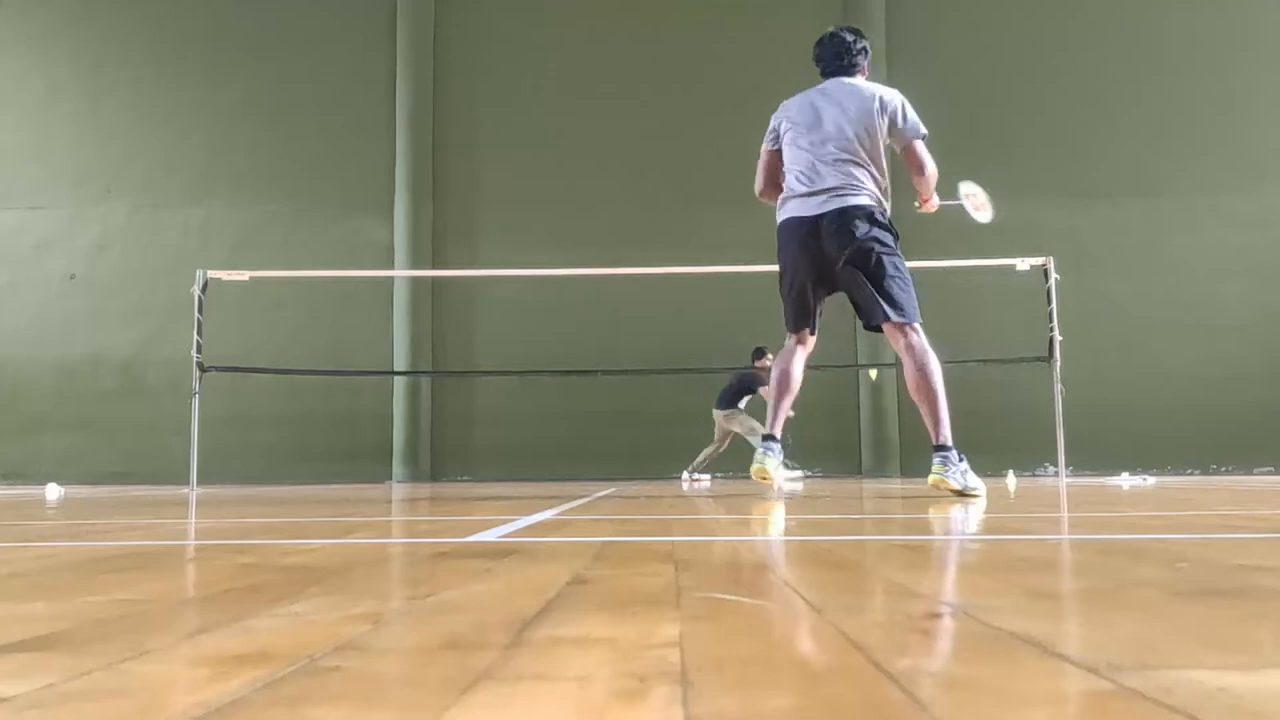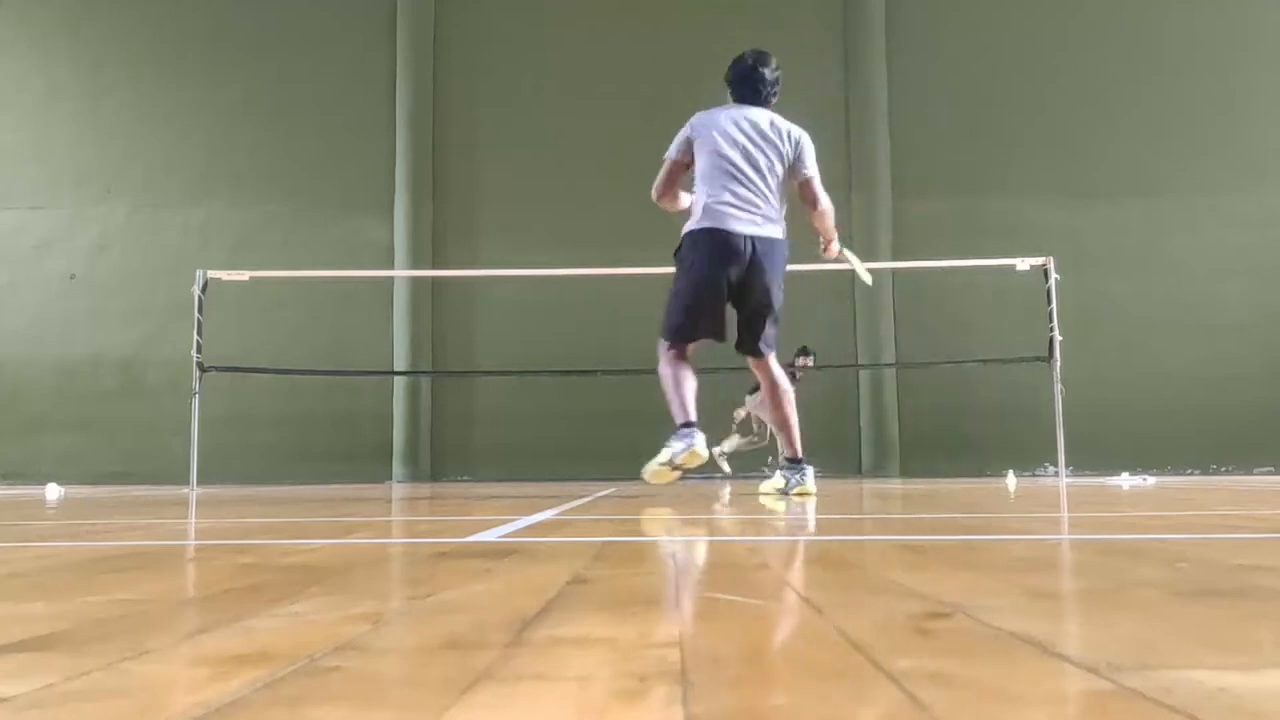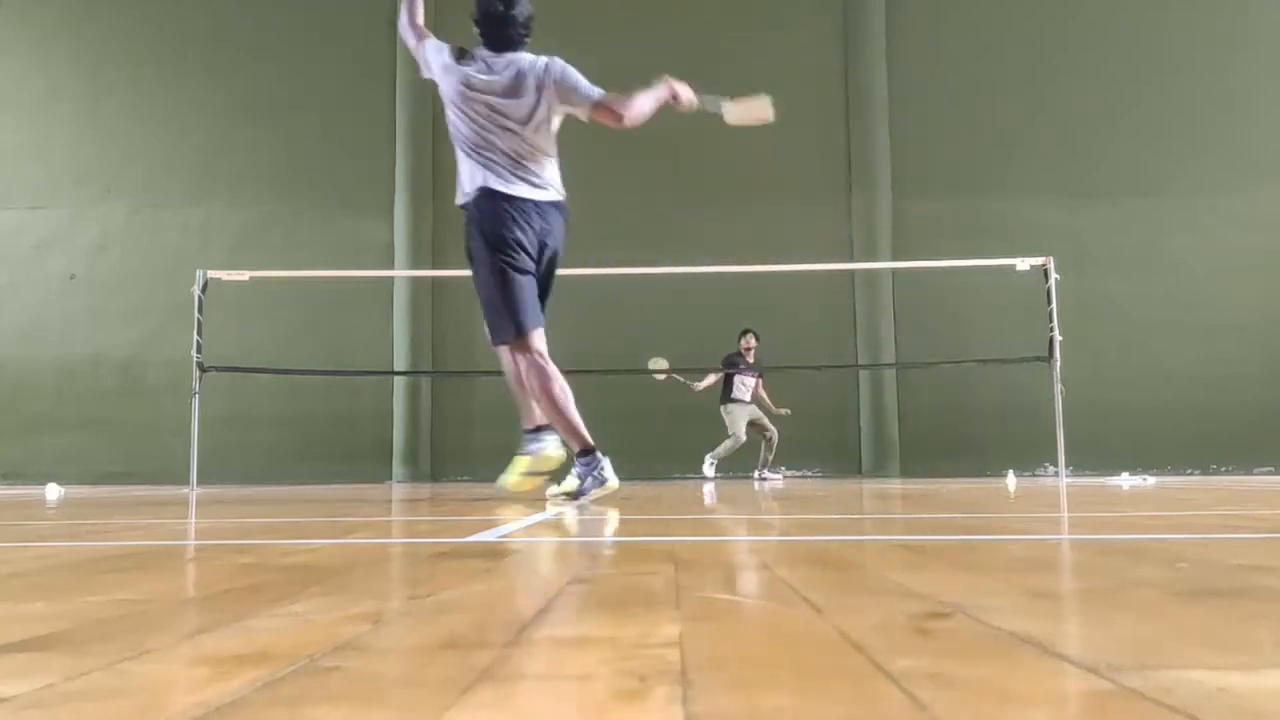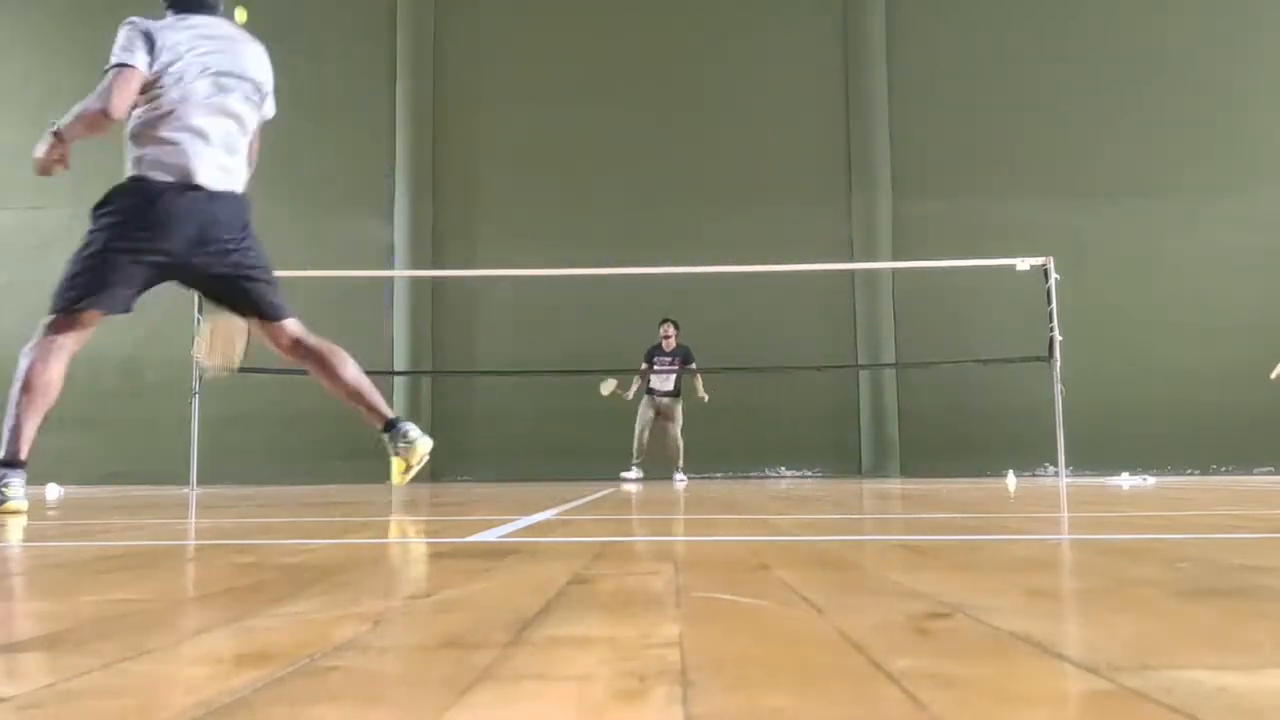
dt=0.5s
person 1, frame 1
left shoulder: (788, 109)
right shoulder: (884, 98)
left elbow: (764, 188)
right elbow: (922, 167)
right wrist: (928, 197)
left hip: (795, 227)
right hip: (858, 219)
left knee: (798, 341)
right knee: (908, 336)
left ankle: (769, 445)
right ankle: (946, 458)
person 1, frame 2
left shoulder: (701, 123)
right shoulder: (794, 134)
left elbow: (662, 193)
right elbow: (818, 204)
right wrist: (829, 240)
left hip: (710, 245)
right hip: (765, 250)
left knee: (674, 349)
right knee: (763, 364)
left ankle: (688, 433)
right ankle: (796, 468)
person 1, frame 3
left shoulder: (455, 67)
right shoulder: (550, 72)
right elbow: (620, 113)
right wrist: (665, 89)
left hip: (497, 216)
right hip: (548, 215)
left knee: (523, 348)
right knee: (524, 342)
left ankle: (590, 462)
right ankle: (541, 437)
person 1, frame 4
right shoulder: (255, 54)
left elbow: (110, 109)
left wrist: (58, 137)
left hip: (154, 200)
right hip: (224, 210)
left knee: (58, 329)
right knee: (288, 335)
right ankle: (396, 430)
